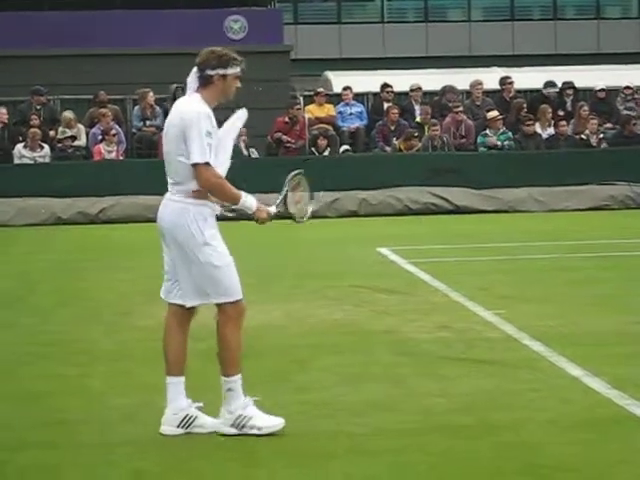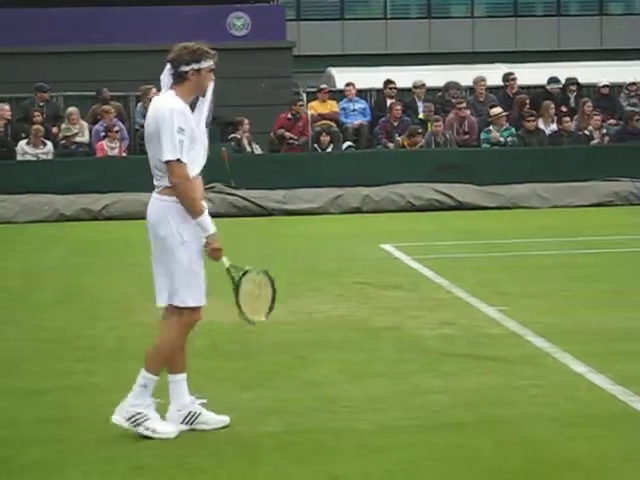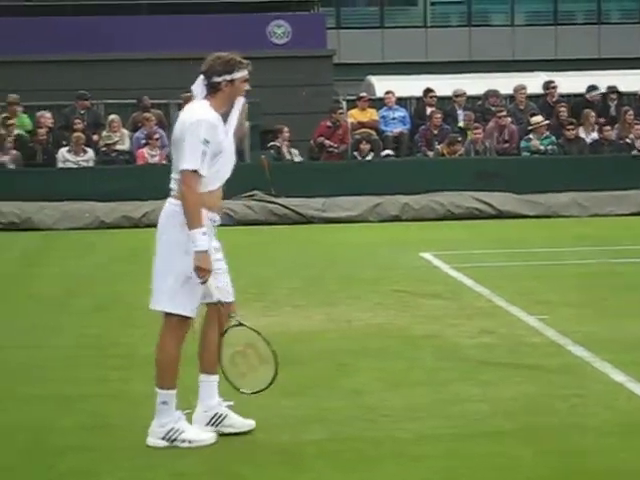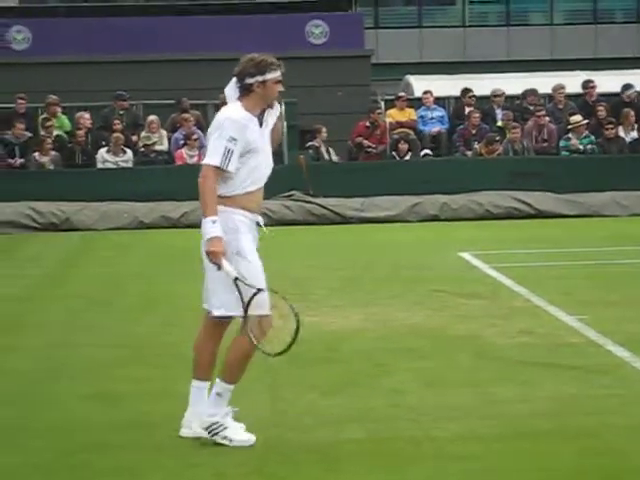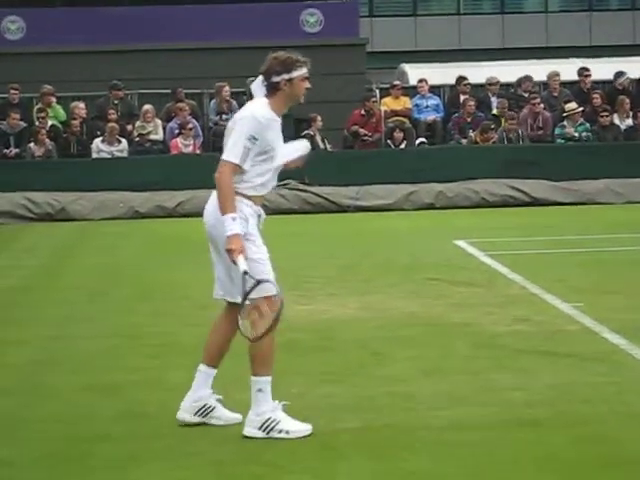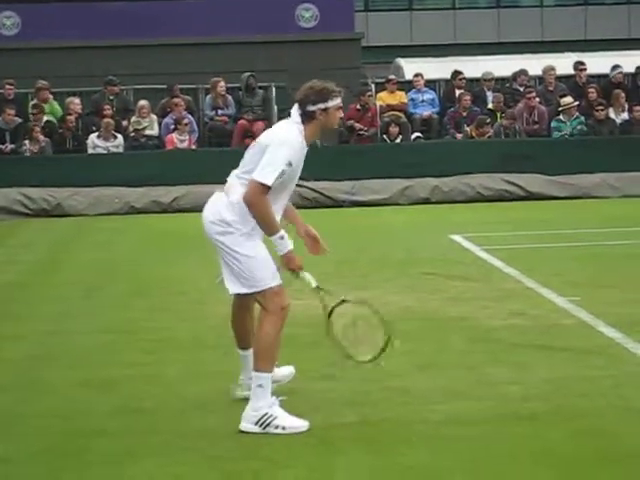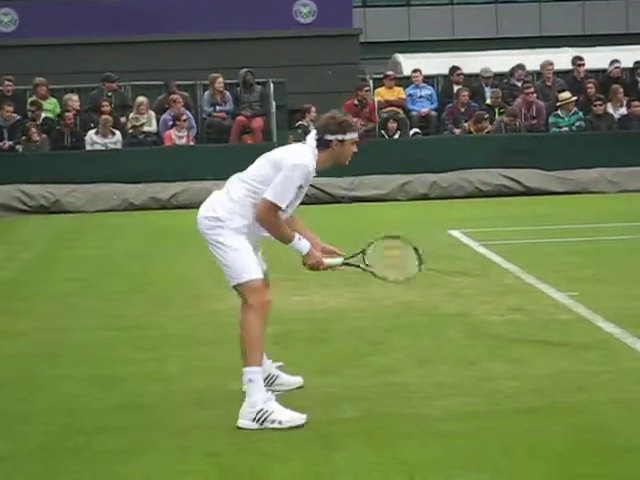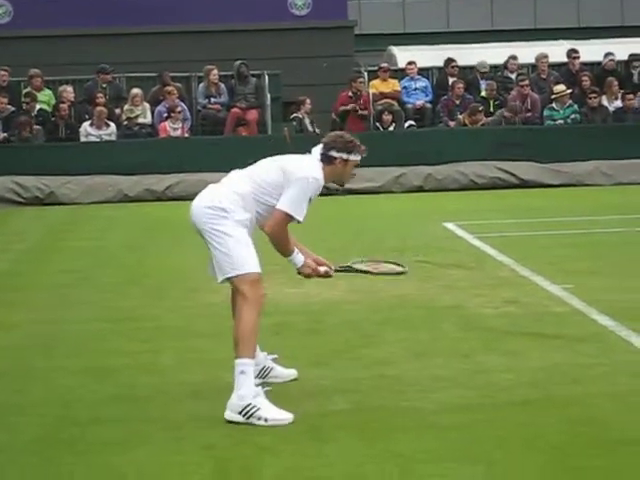
dt=0.3s
person 1, frame 1
left shoulder: (186, 106)
right shoulder: (198, 113)
right elbow: (207, 178)
right wrist: (251, 205)
left hip: (176, 213)
right hip: (192, 218)
left knee: (179, 310)
right knee: (232, 308)
left ankle: (178, 409)
right ankle: (236, 408)
person 1, frame 2
left shoulder: (176, 106)
right shoulder: (171, 110)
right elbow: (177, 176)
right wrist: (208, 227)
left hip: (179, 215)
right hip: (177, 215)
left knee: (182, 311)
right knee: (184, 313)
left ankle: (181, 406)
right ankle: (135, 405)
person 1, frame 3
left shoulder: (210, 116)
right shoulder: (200, 120)
right elbow: (188, 185)
right wrist: (199, 246)
left hip: (201, 225)
right hip: (188, 225)
left knee: (221, 311)
right knee: (177, 320)
left ankle: (209, 407)
right ankle: (165, 422)
person 1, frame 4
left shoulder: (252, 119)
right shoulder: (233, 120)
left elbow: (264, 156)
right elbow: (207, 177)
left wrist: (276, 116)
right wrist: (213, 232)
left hip: (241, 226)
right hip: (230, 226)
left knee: (218, 320)
right knee: (258, 322)
left ankle: (198, 413)
right ankle: (213, 408)
person 1, frame 5
left shoulder: (270, 116)
right shoulder: (256, 116)
right elbow: (224, 174)
left wrist: (290, 156)
right wrist: (233, 229)
left hip: (237, 217)
right hip: (235, 218)
left knee: (235, 309)
left ankle: (198, 398)
right ankle: (262, 414)
person 1, frame 6
left shoulder: (294, 135)
right shoulder: (288, 141)
right elbow: (254, 195)
left wrist: (302, 226)
right wrist: (284, 246)
left hip: (227, 217)
right hip: (231, 222)
left knee: (246, 297)
right knee: (277, 304)
left ankle: (251, 374)
right ankle: (260, 409)
person 1, frame 7
left shoulder: (303, 158)
right shoulder: (300, 163)
left elbow: (281, 210)
right elbow: (265, 213)
left wrist: (316, 244)
right wrist: (303, 248)
left hip: (230, 218)
right hip: (223, 220)
left knee: (253, 293)
right knee: (258, 298)
left ankle: (260, 372)
right ankle: (256, 405)
person 1, frame 8
left shoulder: (302, 168)
right shoulder: (310, 177)
left elbow: (270, 223)
right elbow: (273, 228)
left wrist: (307, 255)
right wrist: (298, 261)
left hip: (211, 205)
right hip: (220, 212)
left knee: (243, 286)
right knee: (251, 294)
left ankle: (254, 363)
right ankle: (244, 398)
